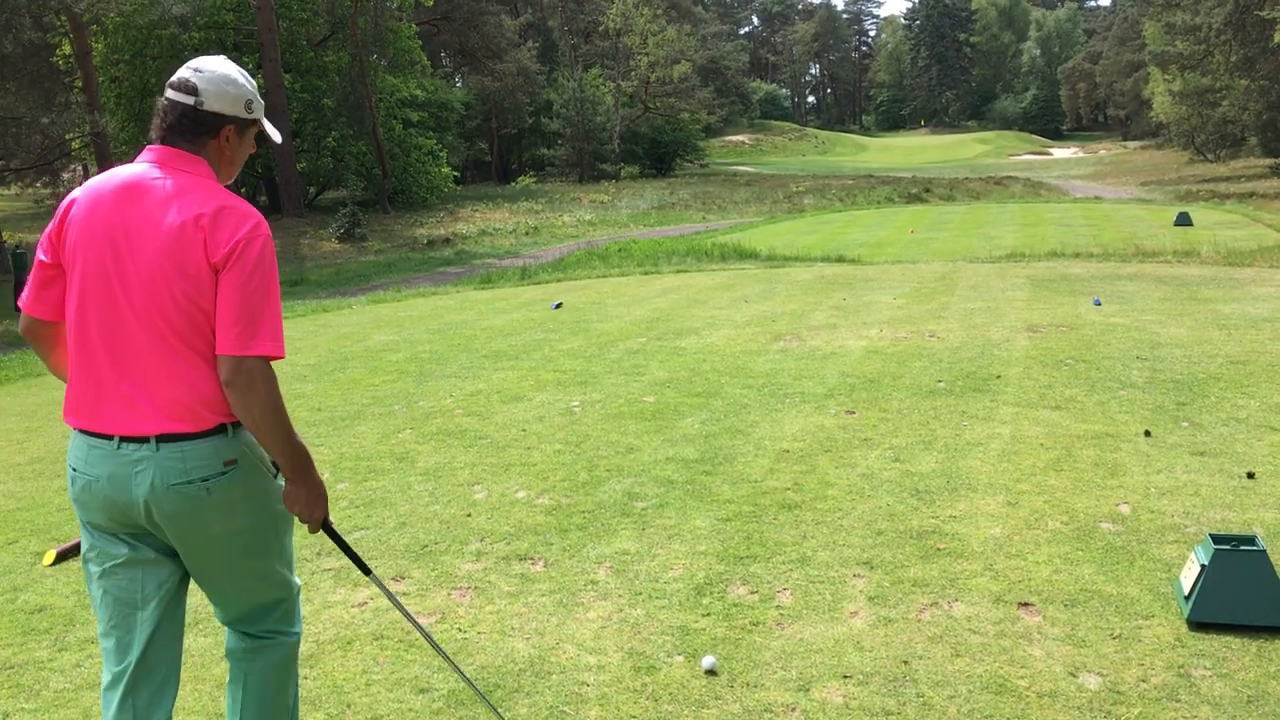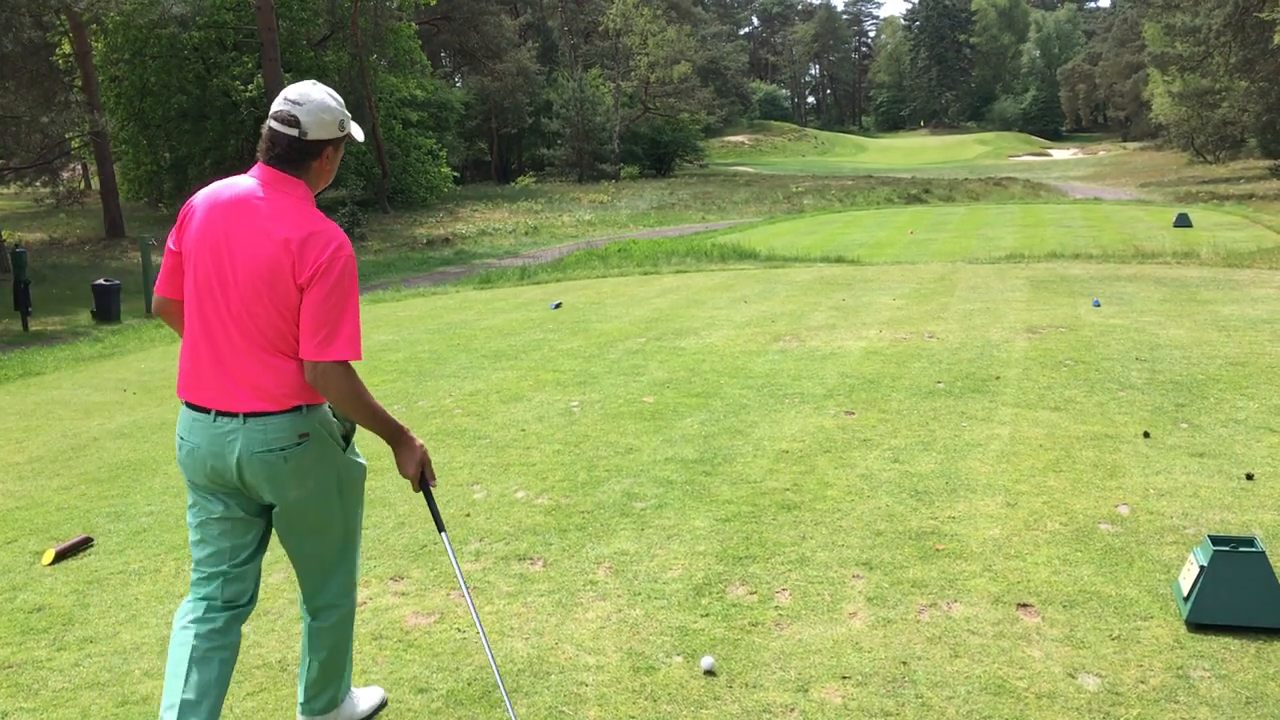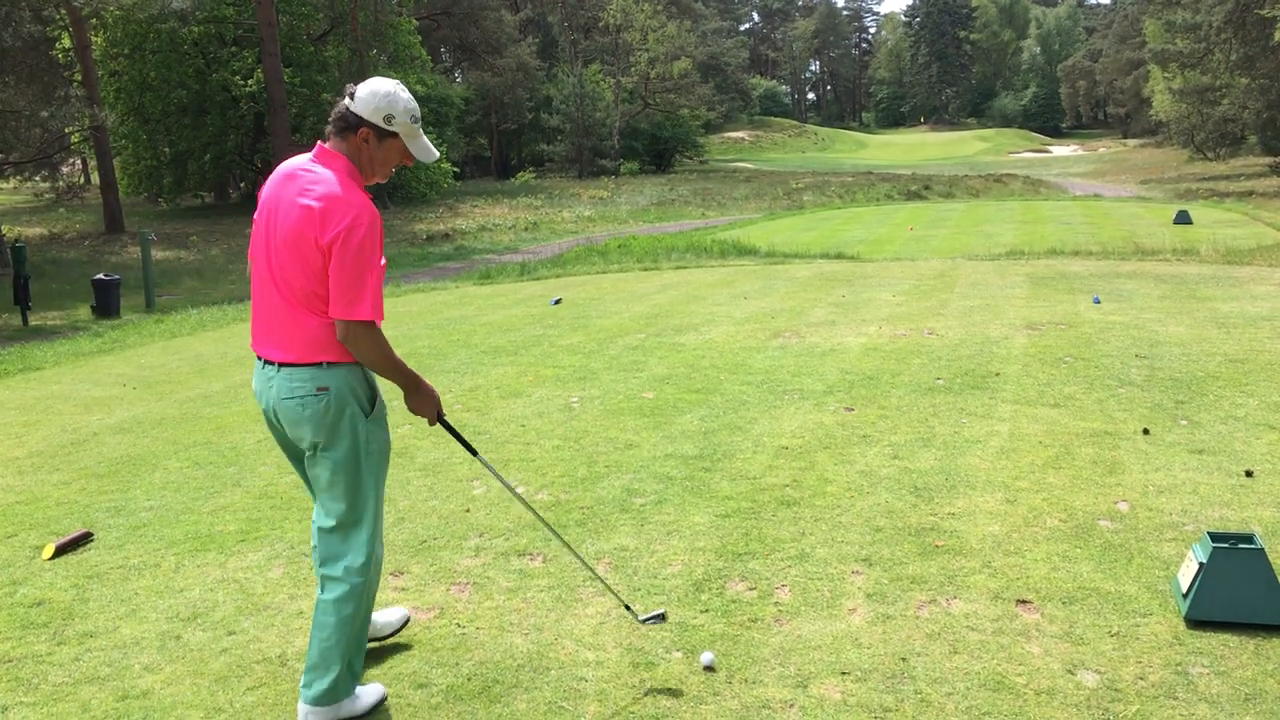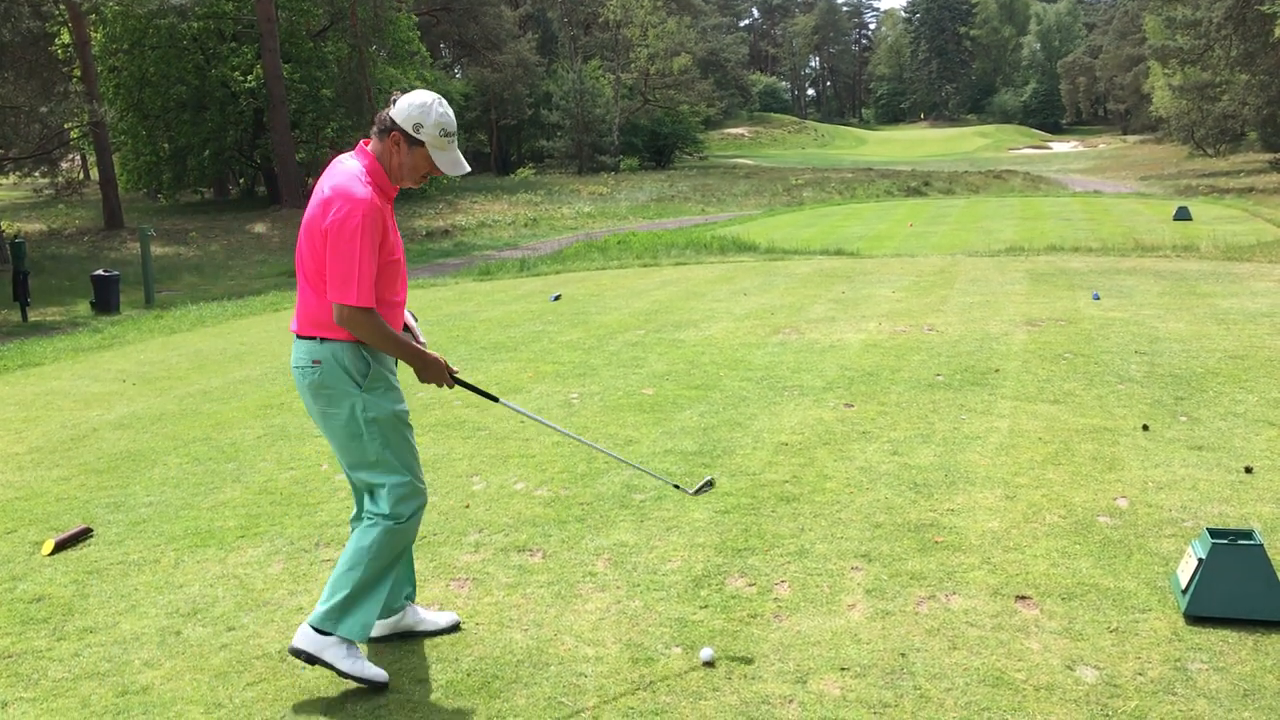
dt=0.4s
person 1, frame 1
left shoulder: (85, 200)
right shoulder: (237, 224)
left elbow: (39, 327)
right elbow: (241, 375)
right wrist: (300, 470)
left hip: (99, 465)
right hip: (205, 464)
left knee: (136, 660)
right knee: (263, 617)
person 1, frame 2
left shoulder: (203, 204)
right shoulder: (323, 241)
left elbow: (168, 305)
right elbow: (326, 373)
right wrist: (397, 437)
left hip: (203, 430)
right hip: (290, 437)
left knee: (215, 588)
right knee: (328, 580)
person 1, frame 3
left shoulder: (285, 177)
right shoulder: (352, 211)
left elbow: (268, 273)
right elbow: (354, 333)
right wrist: (412, 384)
left hip: (276, 378)
right hip: (330, 386)
left knee: (336, 515)
right knee: (348, 540)
left ankle: (352, 620)
person 1, frame 4
left shoulder: (365, 176)
right shoulder: (356, 199)
right elbow: (351, 313)
left wrist: (402, 317)
right wrist: (417, 357)
left hip: (351, 358)
right hip: (342, 364)
left knee: (382, 493)
right knee: (401, 497)
left ankle: (391, 607)
right ankle: (327, 629)
